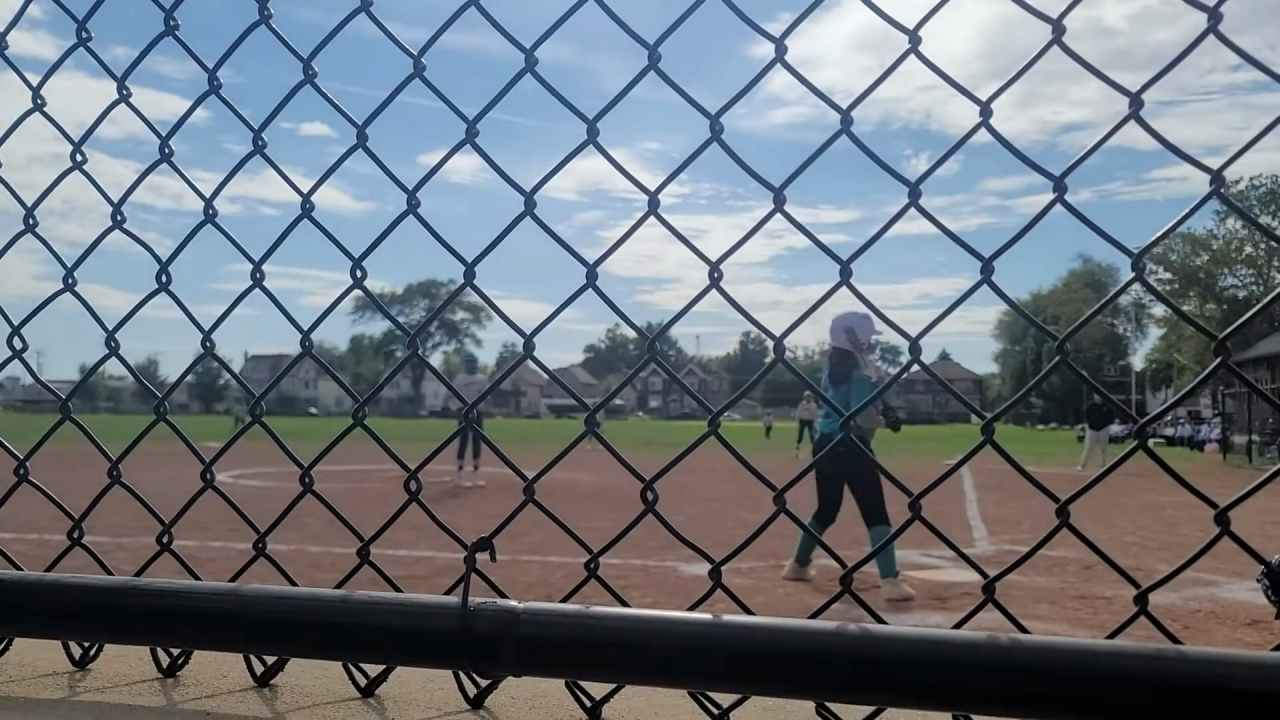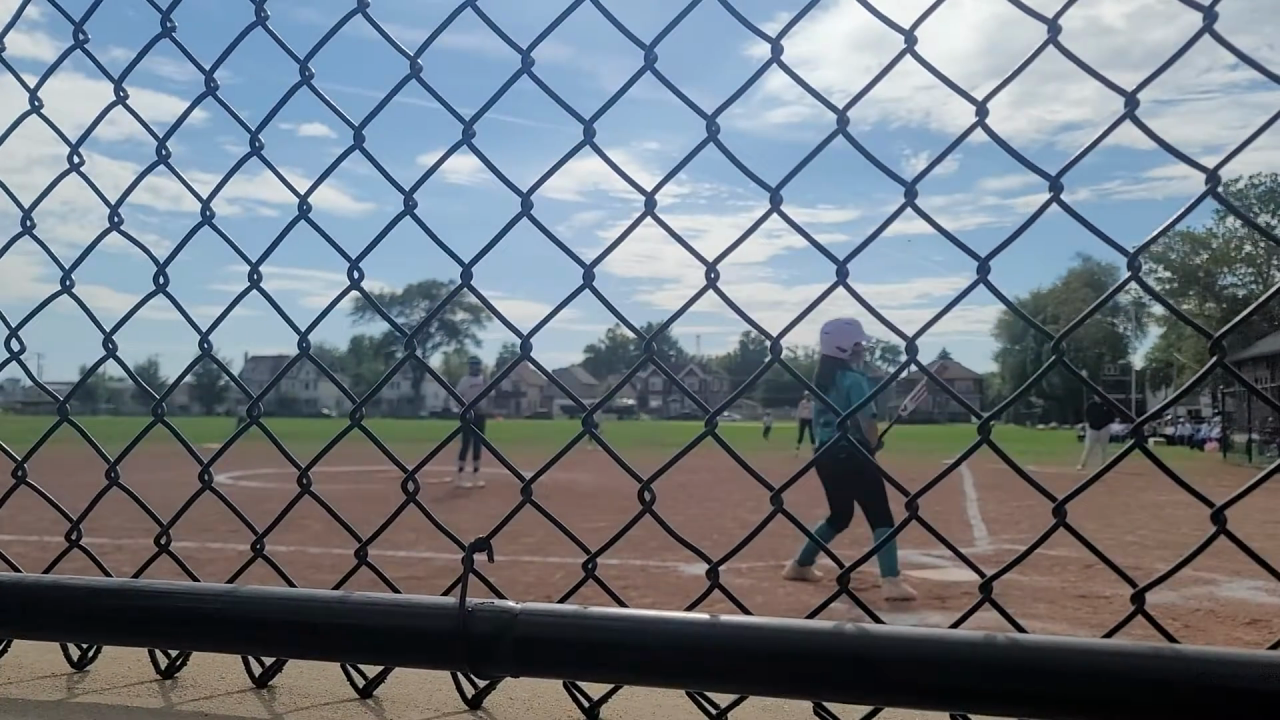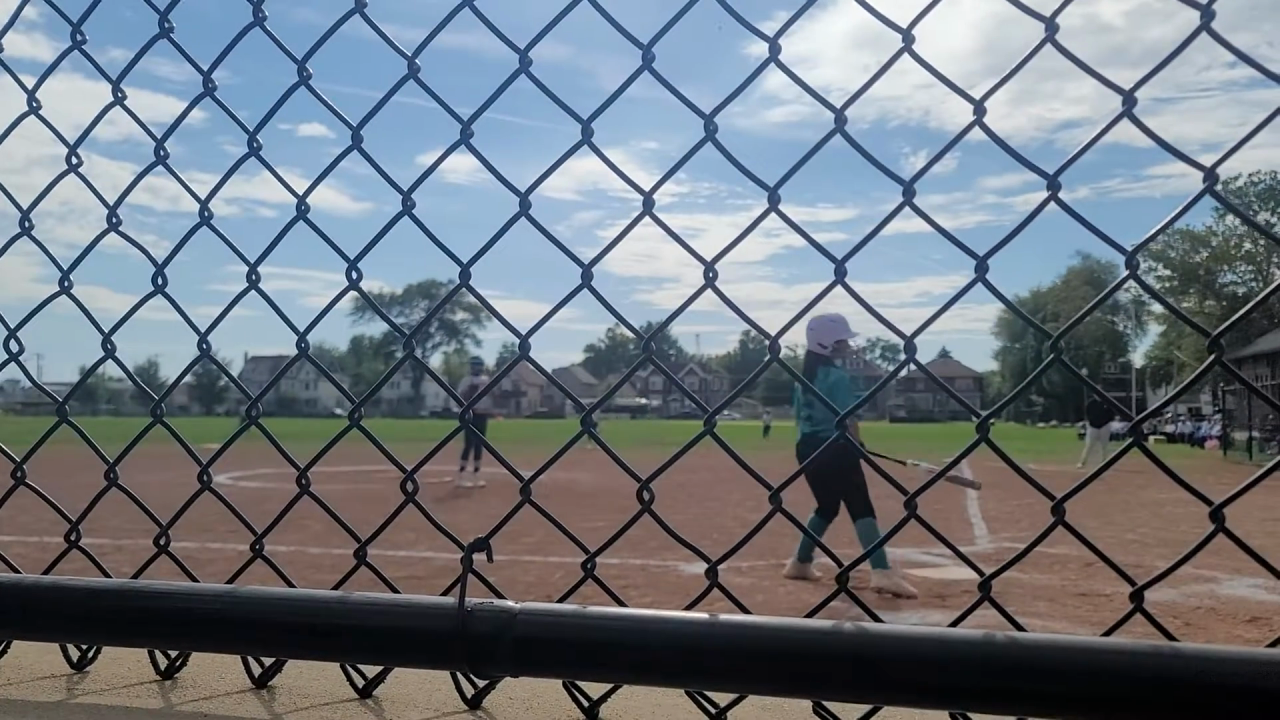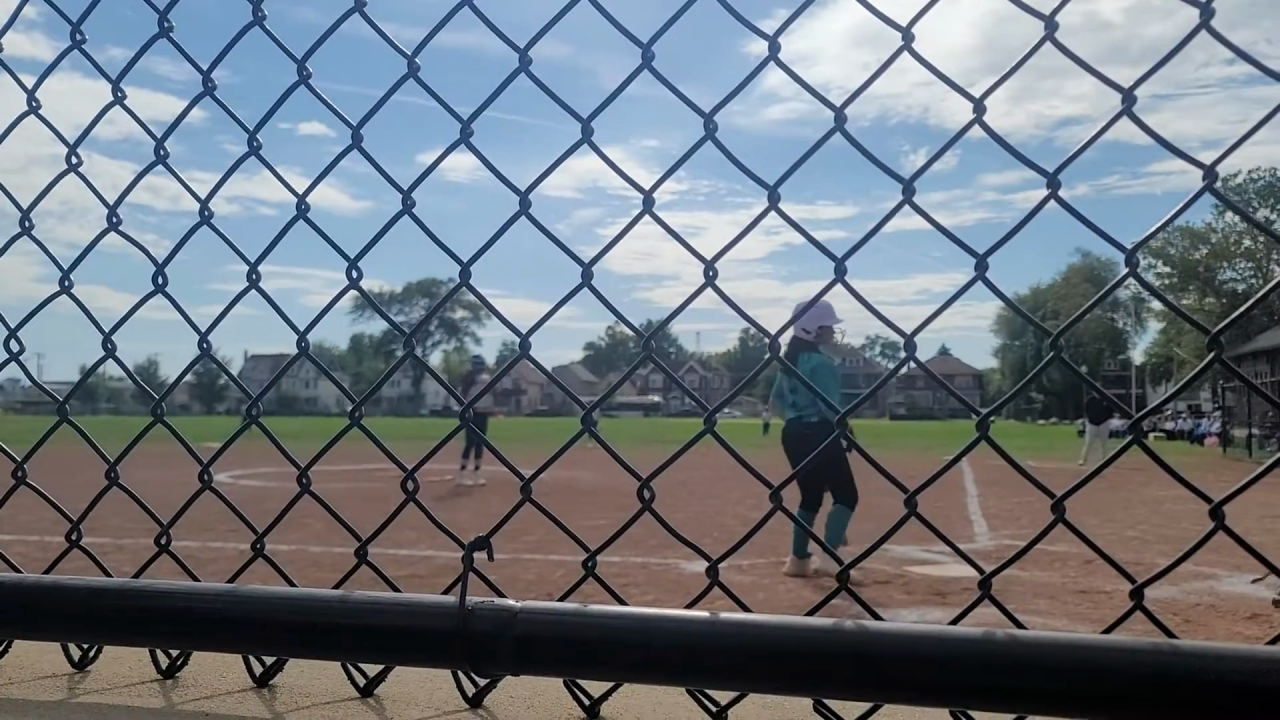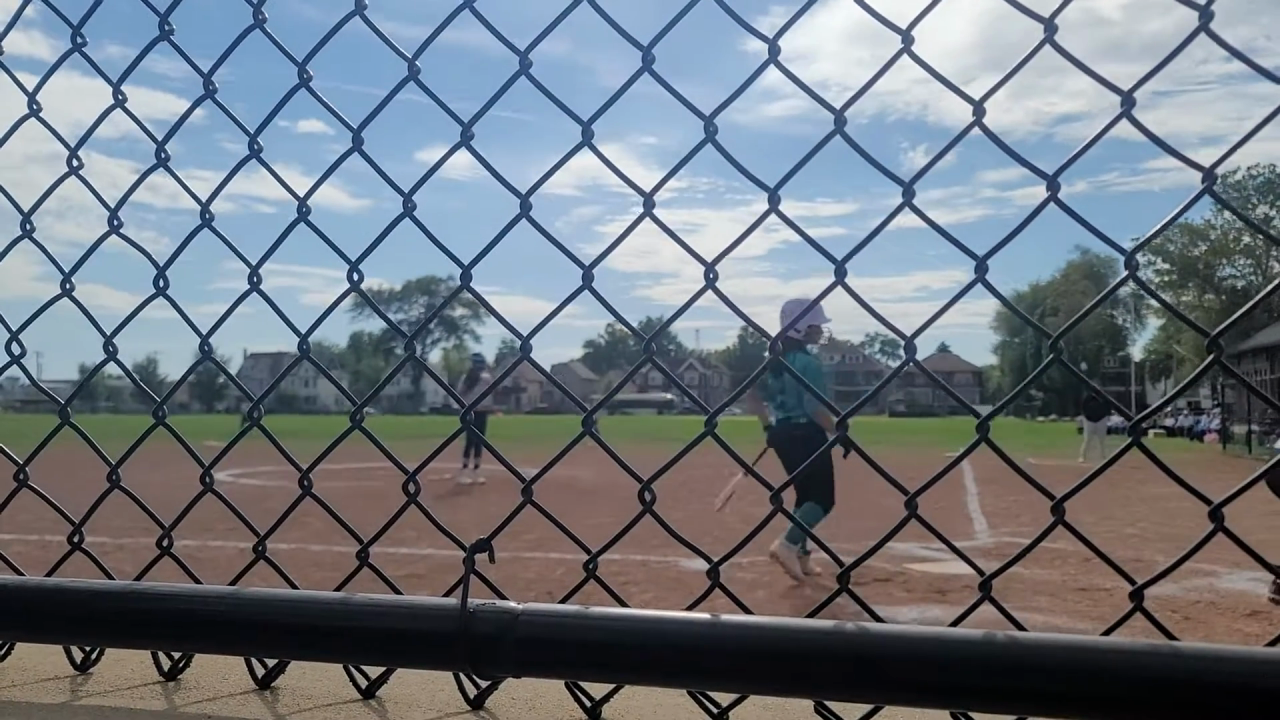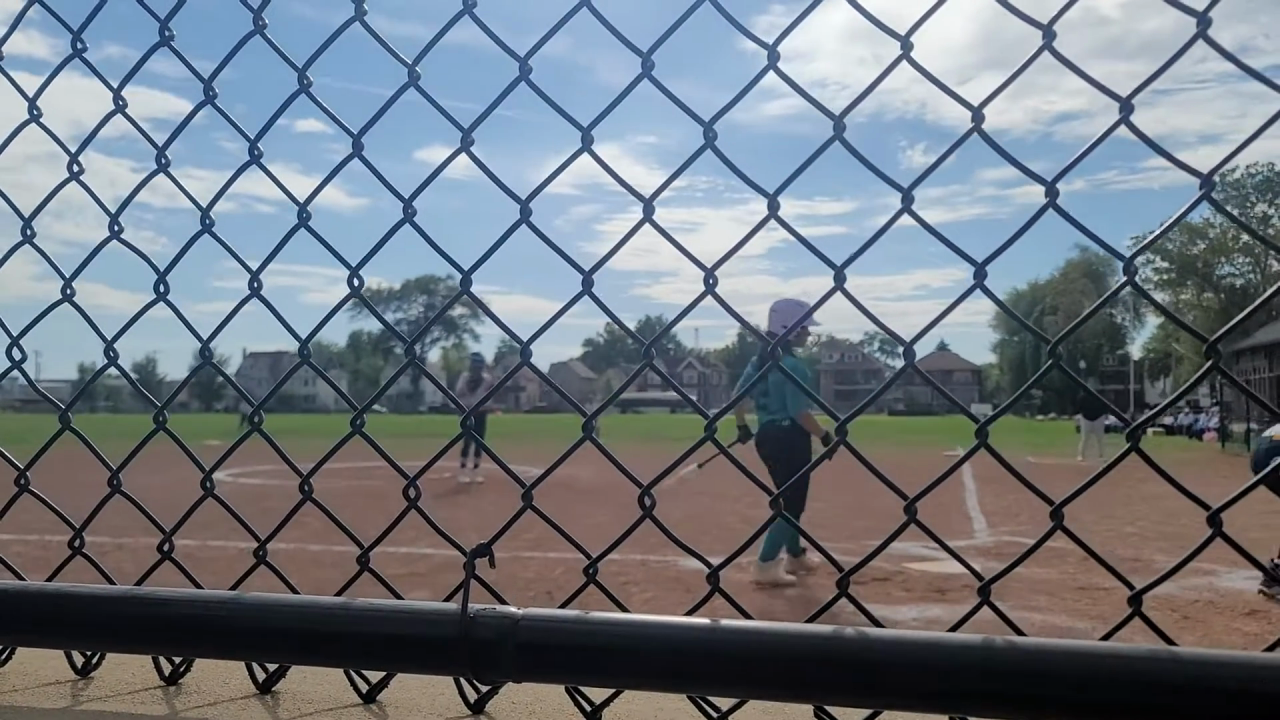
dt=0.2s
person 1, frame 1
left shoulder: (832, 372)
right shoulder: (859, 374)
right elbow: (864, 418)
left wrist: (878, 419)
right wrist: (884, 421)
left hip: (825, 447)
right hip: (850, 449)
left knee: (826, 510)
right knee: (876, 513)
left ankle: (798, 565)
right ankle: (891, 582)
person 1, frame 2
left shoulder: (820, 381)
right shoulder: (854, 380)
right elbow: (865, 421)
right wrist: (874, 442)
left hip: (825, 456)
right hip: (851, 456)
left knee: (839, 517)
right knee: (880, 516)
left ankle: (800, 565)
right ankle: (891, 580)
person 1, frame 3
left shoulder: (804, 375)
right shoulder: (838, 377)
right elbow: (848, 421)
right wrist: (856, 446)
left hip: (807, 447)
right hip: (833, 448)
left knee: (826, 507)
right knee: (861, 509)
left ankle: (800, 563)
right ankle: (882, 573)
person 1, frame 4
left shoulder: (790, 361)
right shoulder: (822, 363)
left elbow: (777, 401)
right elbow: (829, 408)
left hip: (793, 433)
right hip: (819, 434)
left knee: (810, 497)
right knee: (845, 496)
left ankle: (799, 559)
right ankle: (827, 556)
person 1, frame 5
left shoulder: (775, 361)
right shoulder: (808, 363)
left elbow: (754, 396)
right elbow: (815, 410)
left wrist: (769, 426)
right wrist: (841, 433)
left hip: (783, 433)
right hip: (806, 434)
left knee: (805, 495)
right knee: (822, 498)
left ankle: (800, 556)
right ankle: (787, 545)
person 1, frame 6
left shoulder: (758, 361)
right shoulder: (792, 365)
left elbow: (738, 398)
right elbow: (799, 412)
left wrist: (741, 426)
right wrist: (824, 434)
left hip: (766, 436)
right hip: (790, 437)
left knee: (790, 498)
right knee: (793, 502)
left ankle: (796, 555)
right ankle: (766, 565)
